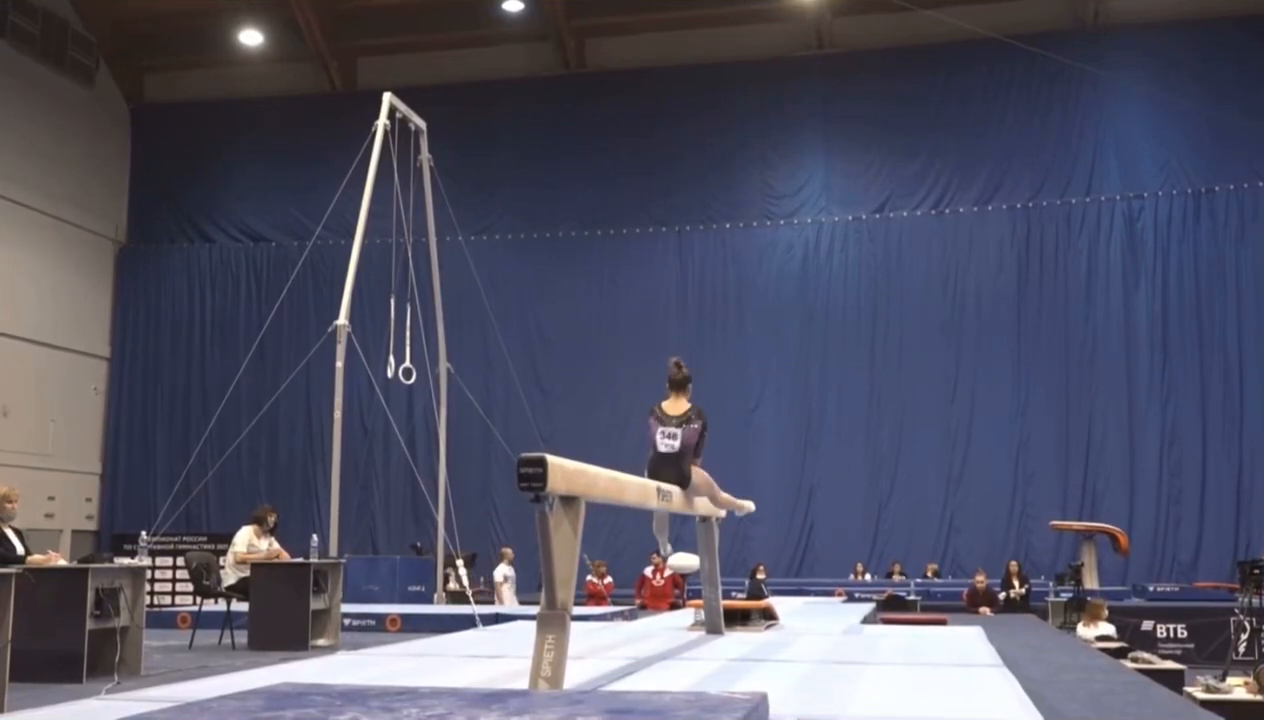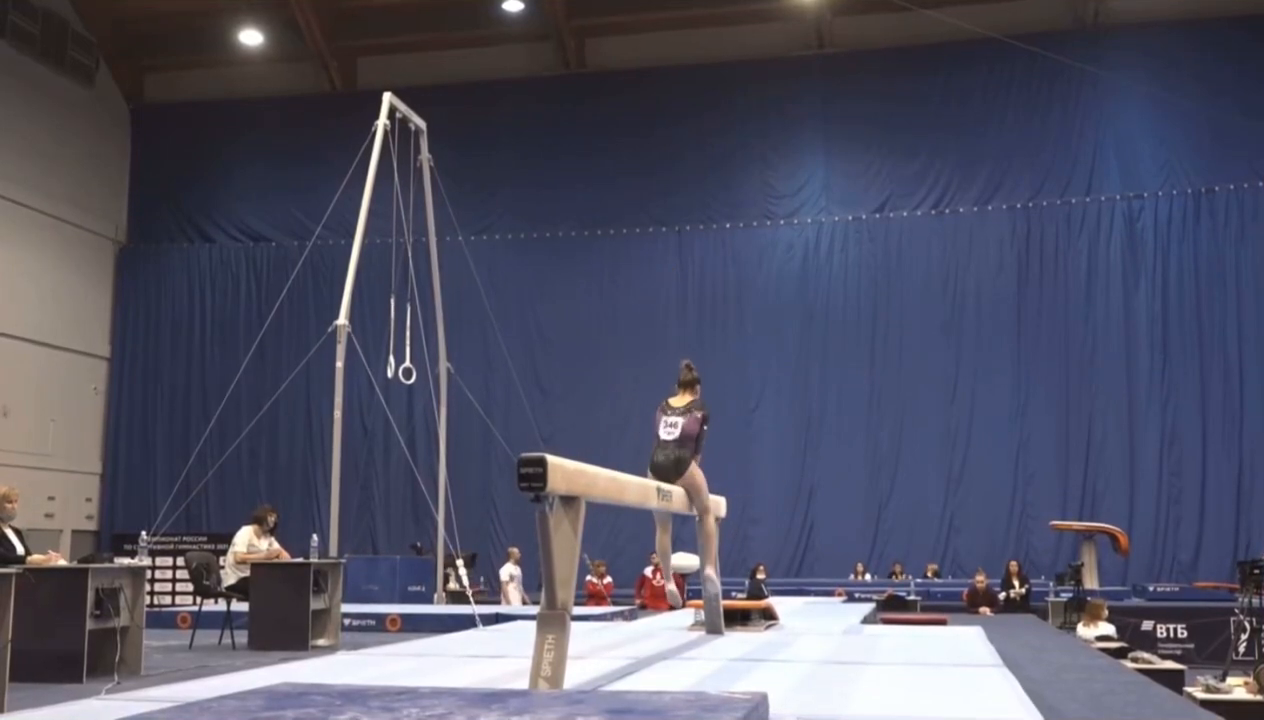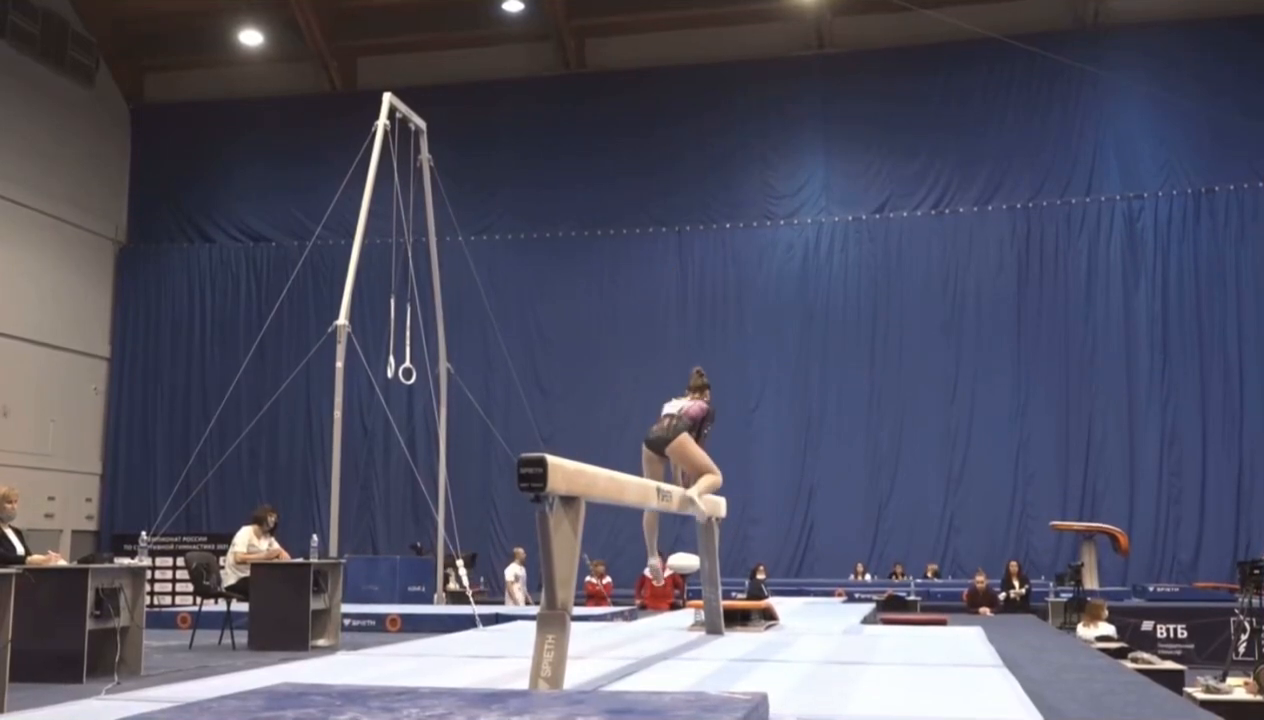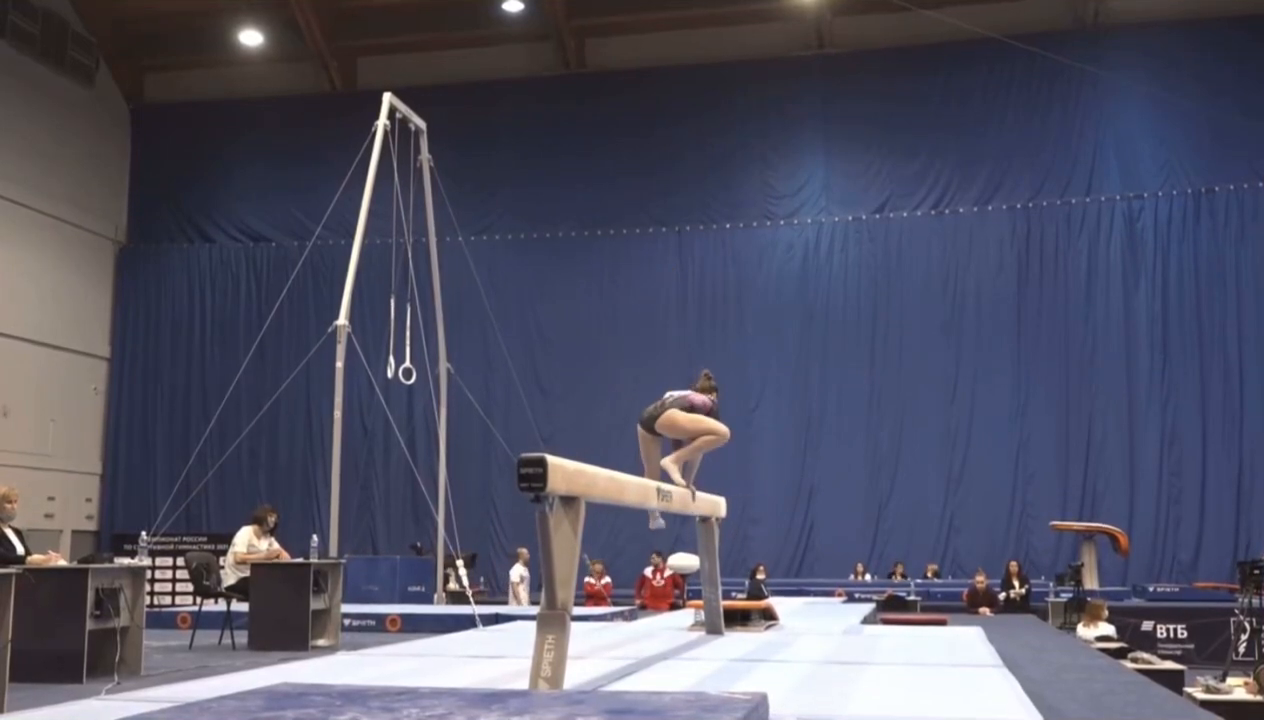
dt=0.2s
person 1, frame 1
left shoulder: (655, 412)
right shoulder: (696, 414)
right elbow: (698, 450)
left hip: (655, 475)
right hip: (682, 476)
left knee: (660, 513)
right knee: (714, 493)
left ankle: (664, 545)
right ankle: (740, 506)
person 1, frame 2
left shoulder: (663, 407)
right shoulder: (699, 409)
right elbow: (698, 446)
right wrist: (693, 467)
left hip: (658, 464)
right hip: (681, 464)
left knee: (662, 528)
right knee: (706, 514)
left ankle: (668, 583)
right ankle: (710, 570)
person 1, frame 3
left shoulder: (671, 403)
right shoulder: (705, 406)
right elbow: (699, 442)
left wrist: (678, 479)
right wrist: (688, 474)
left hip: (651, 439)
right hip: (673, 437)
right knee: (714, 477)
left ankle: (653, 557)
right ankle: (694, 492)
person 1, frame 4
left shoulder: (681, 396)
right shoulder: (710, 405)
left elbow: (679, 444)
right elbow: (697, 449)
left wrist: (680, 476)
right wrist: (689, 480)
left hip: (645, 419)
right hip: (665, 417)
left knee: (652, 474)
right knee: (723, 433)
left ankle: (654, 517)
right ankle: (671, 461)
